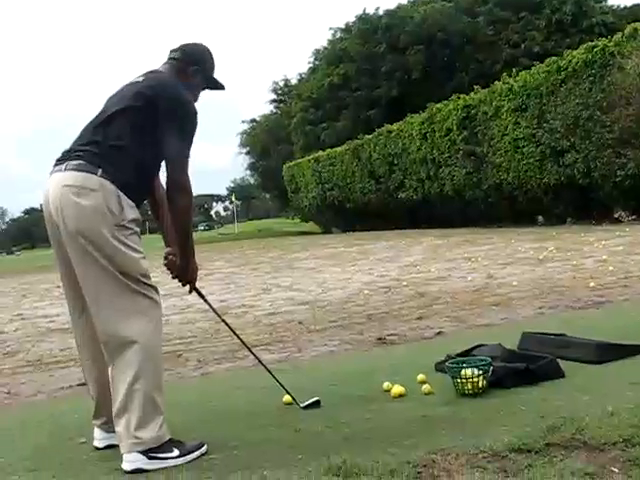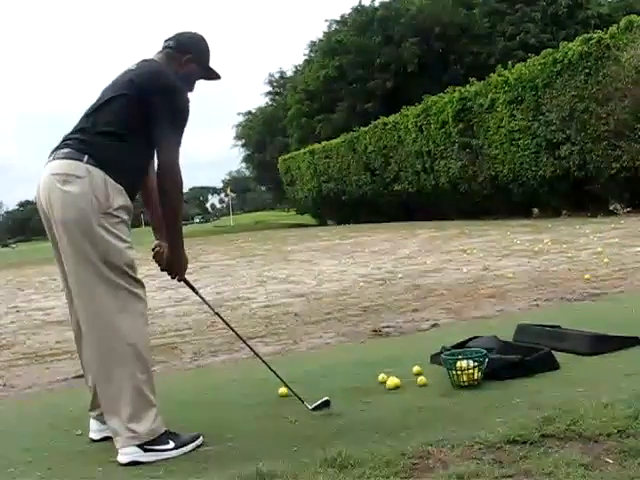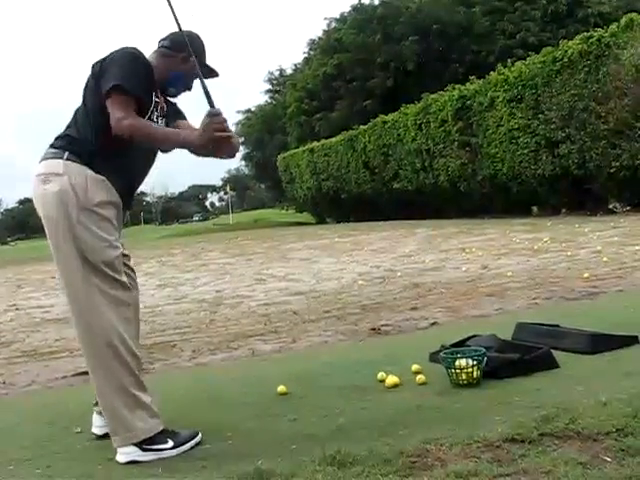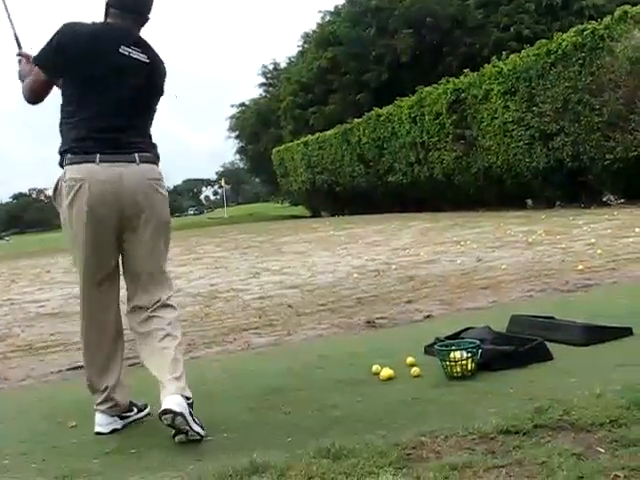
dt=0.7s
person 1, frame 1
left shoulder: (139, 90)
right shoulder: (176, 100)
left elbow: (151, 178)
right elbow: (178, 186)
left wrist: (170, 245)
right wrist: (187, 255)
left hip: (61, 189)
right hip: (92, 195)
left knee: (95, 317)
right knee: (136, 313)
left ankle: (111, 421)
right ankle: (143, 442)
person 1, frame 2
left shoulder: (138, 80)
right shoulder: (167, 87)
left elbow: (145, 171)
right elbow: (168, 172)
left wrist: (160, 237)
right wrist: (176, 245)
left hip: (59, 182)
right hip: (84, 185)
left knee: (93, 308)
right knee: (119, 306)
left ankle: (107, 413)
right ankle: (138, 435)
person 1, frame 3
left shoulder: (162, 104)
right shoulder: (129, 62)
left elbow: (190, 136)
right elbow: (123, 124)
left wrist: (217, 139)
right wrist: (205, 143)
left hip: (87, 191)
right hip: (71, 182)
left knee: (114, 302)
right knee: (107, 306)
left ankle: (111, 409)
right ankle: (137, 434)
person 1, frame 4
left shoulder: (74, 36)
right shoulder: (154, 66)
left elbow: (33, 93)
left wrist: (26, 69)
right wrist: (41, 65)
left hip: (83, 176)
right hip: (142, 175)
left knee: (95, 297)
right knee: (153, 294)
left ankle: (110, 405)
right ankle: (174, 394)
